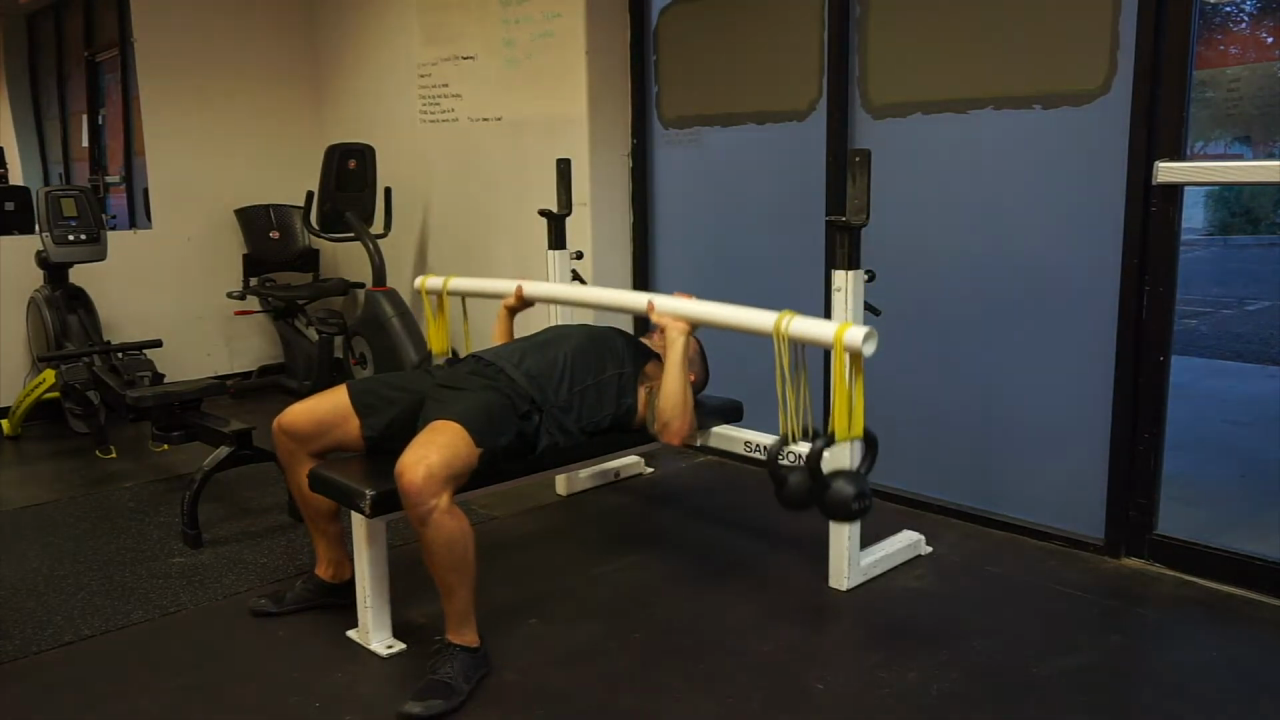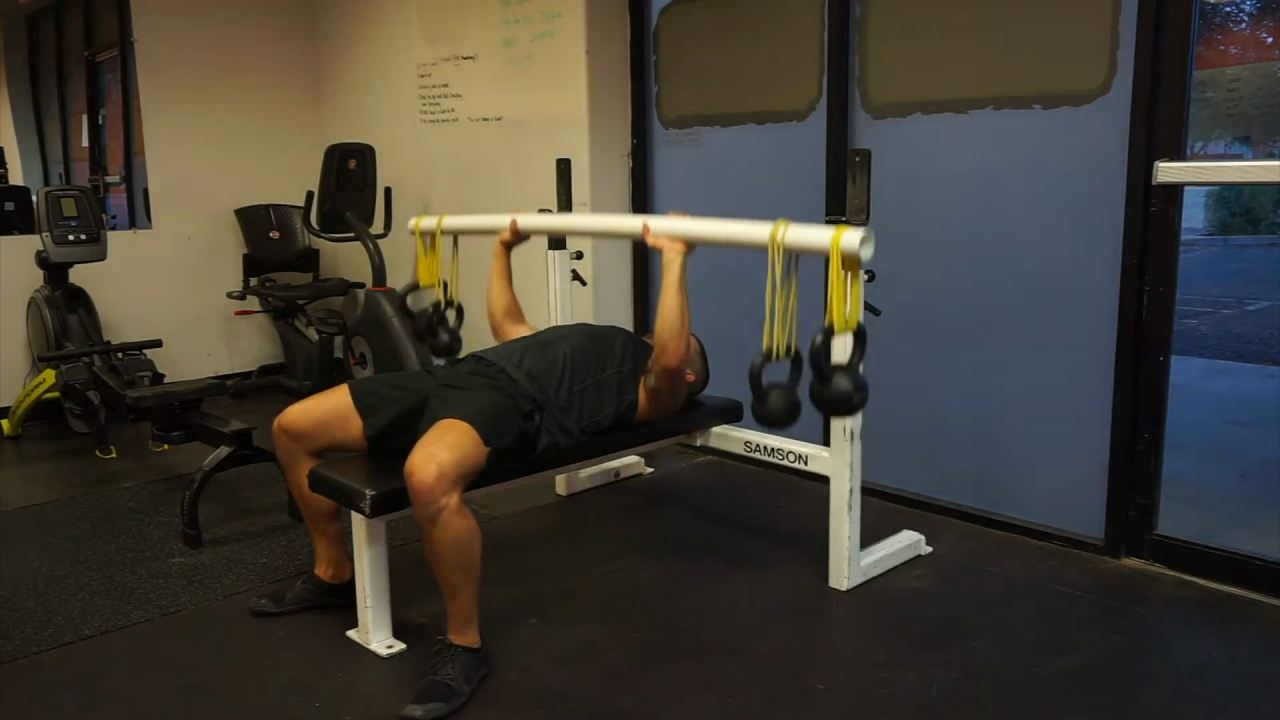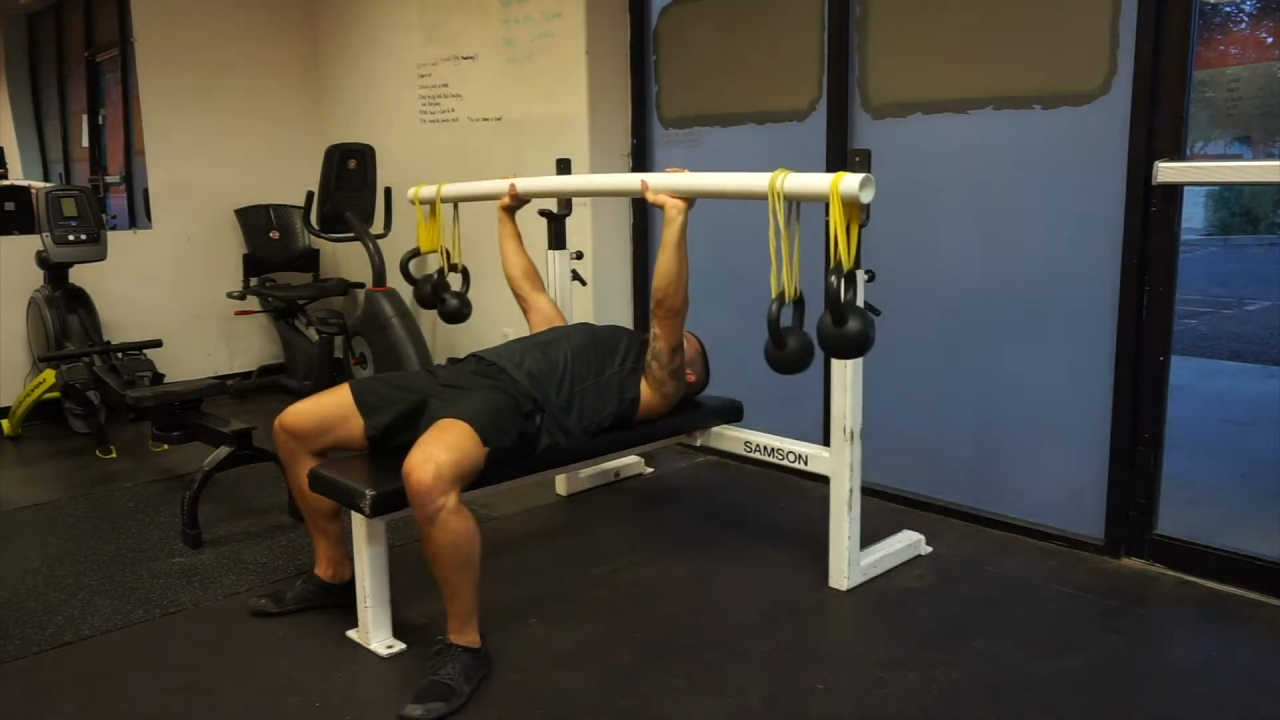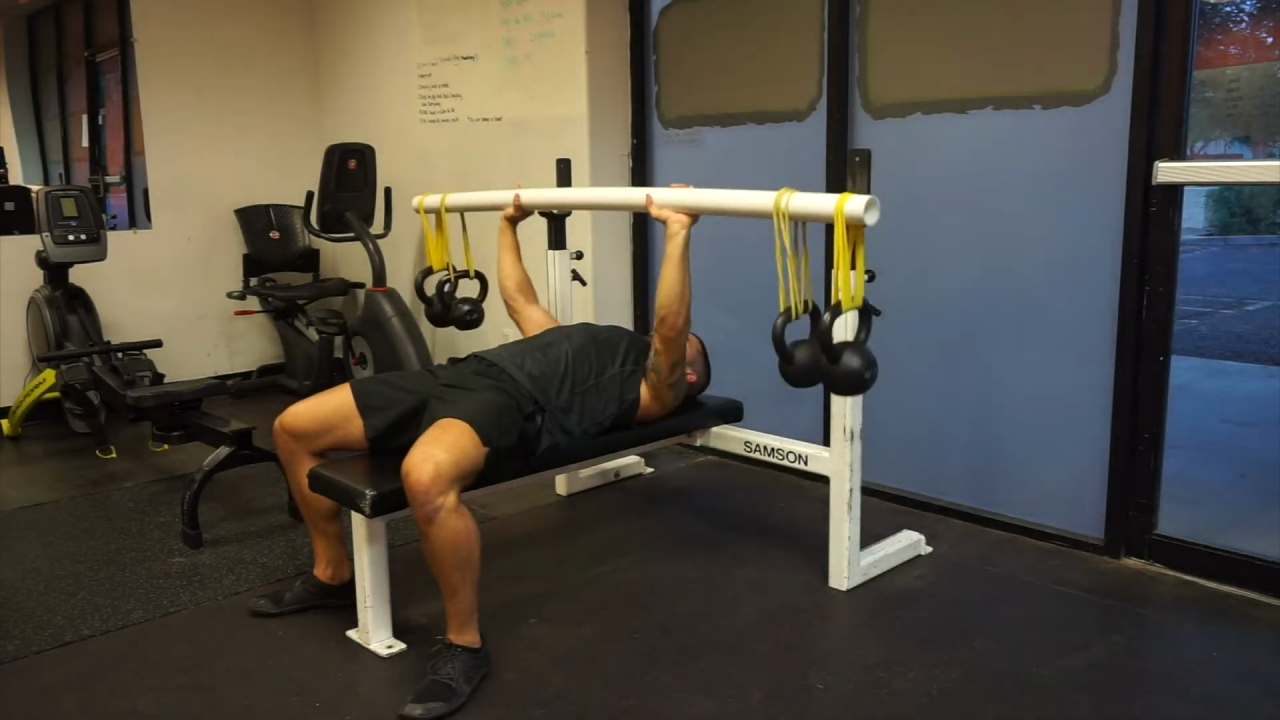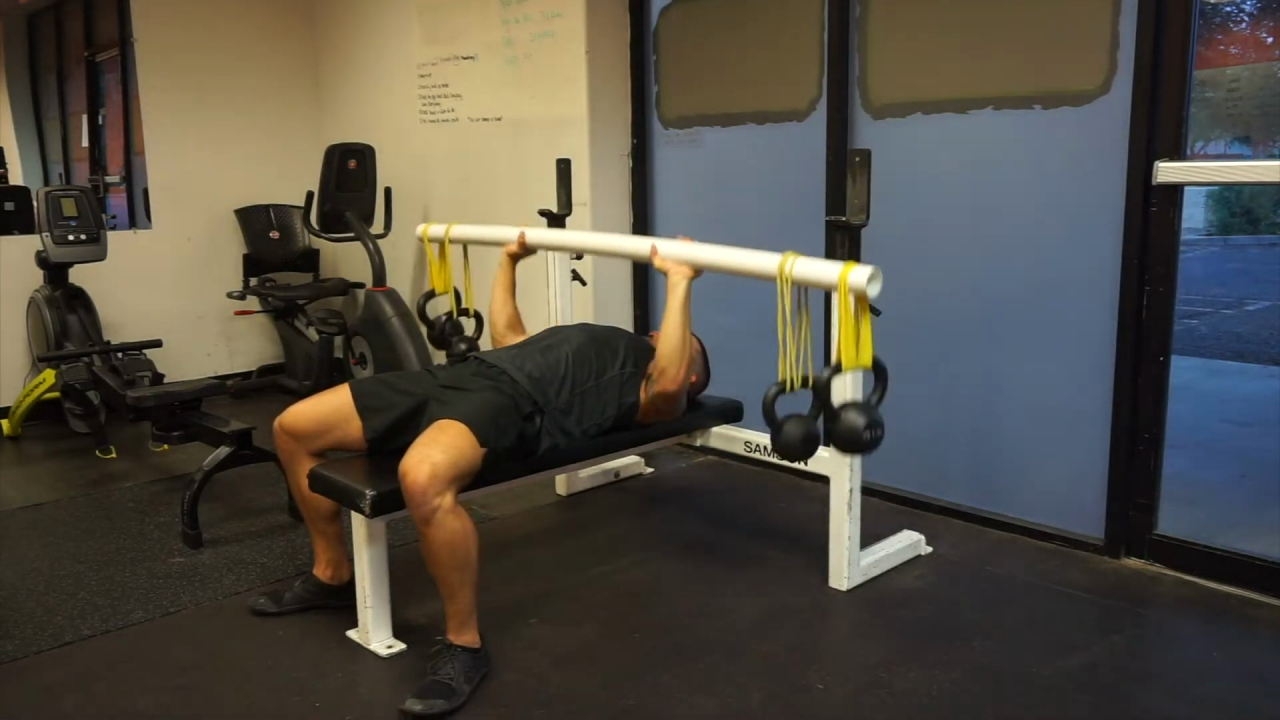
dt=0.4s
person 1, frame 1
left shoulder: (652, 382)
right shoulder: (604, 353)
left elbow: (675, 430)
left wrist: (679, 331)
right wrist: (508, 311)
left hip: (512, 400)
left knee: (420, 478)
right knee: (292, 428)
left ankle: (463, 645)
right ankle: (334, 575)
person 1, frame 2
left shoulder: (655, 389)
right shoulder: (595, 354)
left elbow: (671, 357)
right elbow: (506, 324)
left wrist: (673, 259)
right wrist: (502, 250)
left hip: (513, 399)
left knee: (431, 477)
right knee: (293, 428)
left ankle: (465, 646)
right ankle: (333, 574)
person 1, frame 3
left shoulder: (656, 385)
right shoulder: (593, 352)
left elbow: (668, 310)
right elbow: (529, 290)
left wrist: (674, 216)
right wrist: (506, 215)
left hip: (515, 401)
right hip: (460, 375)
left knee: (429, 478)
right knee: (293, 428)
left ankle: (465, 646)
right ankle: (333, 575)
person 1, frame 4
left shoulder: (659, 387)
right shoulder: (597, 351)
left elbow: (672, 329)
right elbow: (520, 302)
left wrist: (677, 232)
right wrist: (508, 225)
left hip: (517, 399)
right hip: (463, 374)
left knee: (427, 477)
right knee: (294, 427)
left ankle: (464, 646)
right ankle: (332, 575)
person 1, frame 5
left shoulder: (652, 386)
right shoulder: (600, 348)
left elbow: (669, 384)
right elbow: (507, 339)
left wrist: (678, 282)
right wrist: (509, 261)
left hip: (516, 400)
left knee: (425, 480)
right knee: (293, 428)
left ankle: (464, 646)
right ankle: (333, 576)
